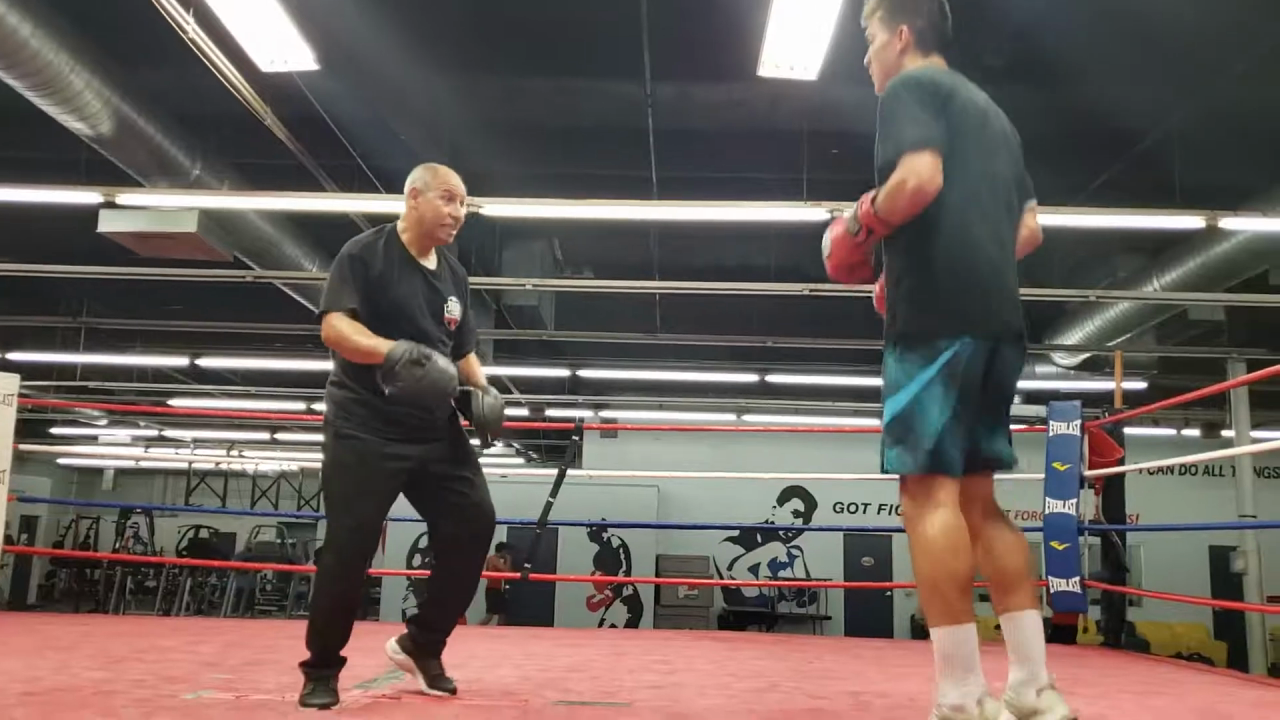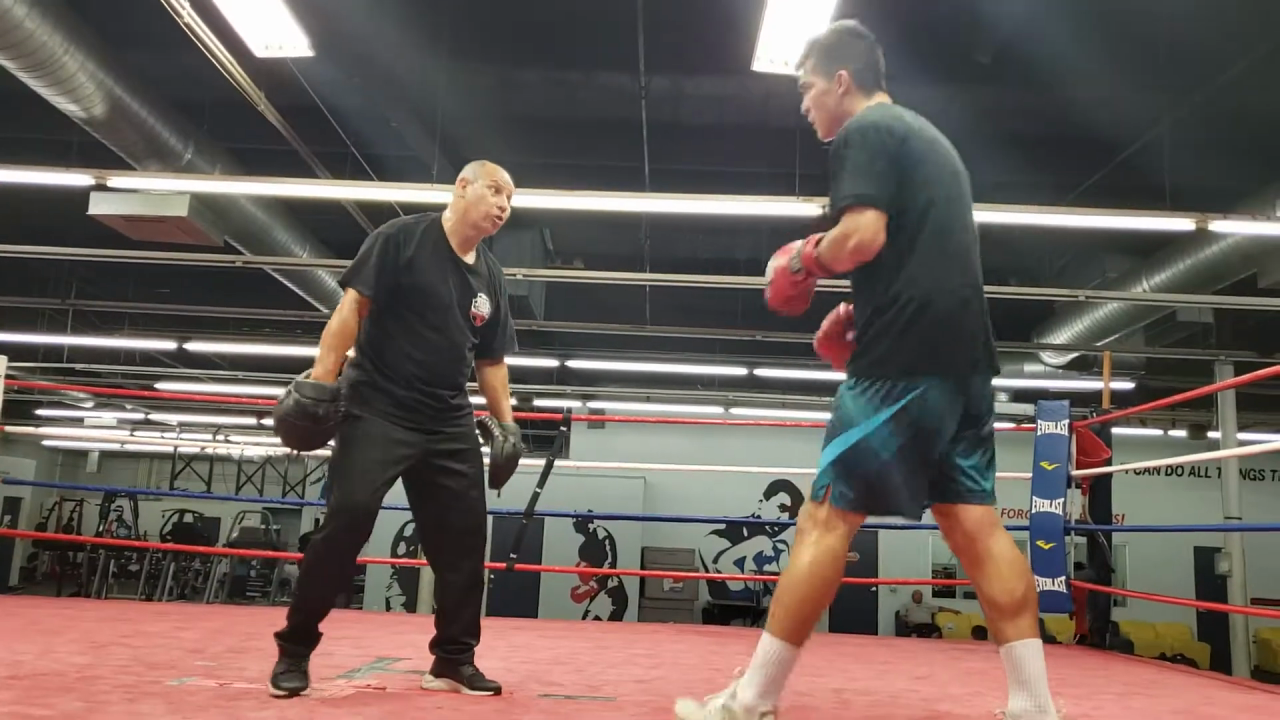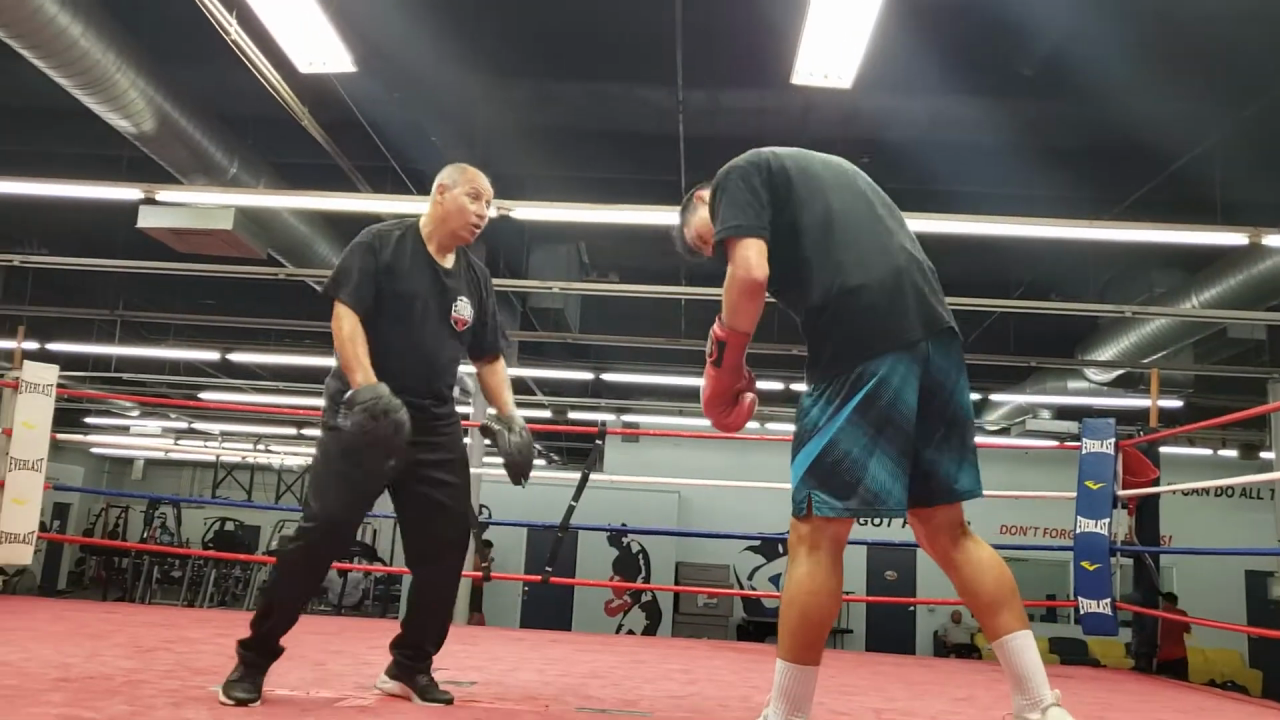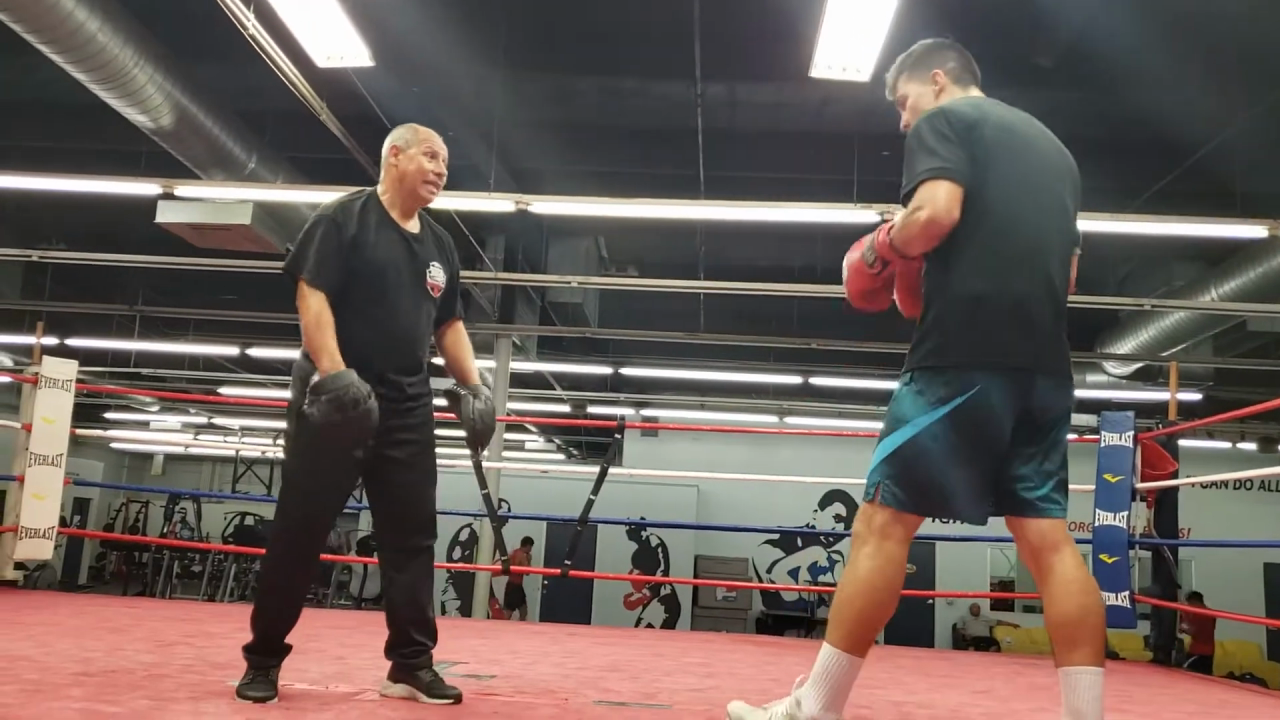
dt=0.7s
person 1, frame 1
left shoulder: (914, 88)
right shoulder: (989, 112)
left elbow: (921, 178)
right elbow: (1027, 231)
left wrist: (860, 226)
left hip: (938, 325)
right hip: (996, 325)
left knee: (928, 493)
right knee: (973, 500)
person 1, frame 2
left shoulder: (864, 135)
right shoulder: (930, 140)
left elbow: (864, 237)
left wrist: (802, 266)
left hip: (901, 361)
right hip: (965, 358)
left knee: (827, 518)
right knee: (975, 527)
person 1, frame 3
left shoulder: (738, 175)
right shoulder: (832, 168)
left elbow: (750, 273)
left wrist: (724, 360)
left hip: (861, 350)
right hip: (932, 336)
left knee: (816, 533)
right knee: (945, 528)
person 1, frame 4
left shoulder: (945, 121)
right shoulder: (1055, 148)
left elbow: (936, 210)
left wrist: (878, 252)
left hip: (962, 356)
right hip: (1042, 363)
left knee: (884, 522)
right knee: (1048, 540)
person 2, frame 1
left shoulder: (454, 274)
right shoulder: (364, 254)
right elbow: (334, 327)
left wrist: (479, 389)
right wrist: (393, 353)
left hip: (434, 429)
right hip: (362, 426)
left knee: (473, 523)
right knee: (350, 544)
left ankle: (422, 643)
right ankle: (321, 669)
person 2, frame 2
left shoulder: (490, 275)
right shoulder: (401, 238)
left elbow: (491, 357)
right elbow: (353, 304)
left wrist: (504, 420)
right wrist: (322, 376)
left hip: (448, 421)
right hip: (377, 409)
left knee: (464, 535)
right knee: (348, 519)
left ankle: (453, 658)
right ankle: (295, 646)
person 2, frame 3
left shoulder: (475, 277)
right shoulder: (381, 244)
left elbow: (489, 358)
right elbow: (344, 314)
left wrist: (510, 422)
right wrist: (367, 386)
left hip: (435, 427)
right hip: (363, 417)
left knee: (445, 545)
right knee: (323, 528)
left ankle: (410, 665)
right ankle: (255, 657)
person 2, frame 4
left shoulder: (439, 244)
right shoulder: (343, 217)
left elbow: (448, 323)
right elbow: (312, 295)
left wrist: (473, 386)
right wrist: (334, 374)
left hip: (408, 409)
right hip: (338, 404)
left knee: (412, 535)
right knee: (299, 529)
left ankle: (411, 665)
right ankle: (263, 659)
